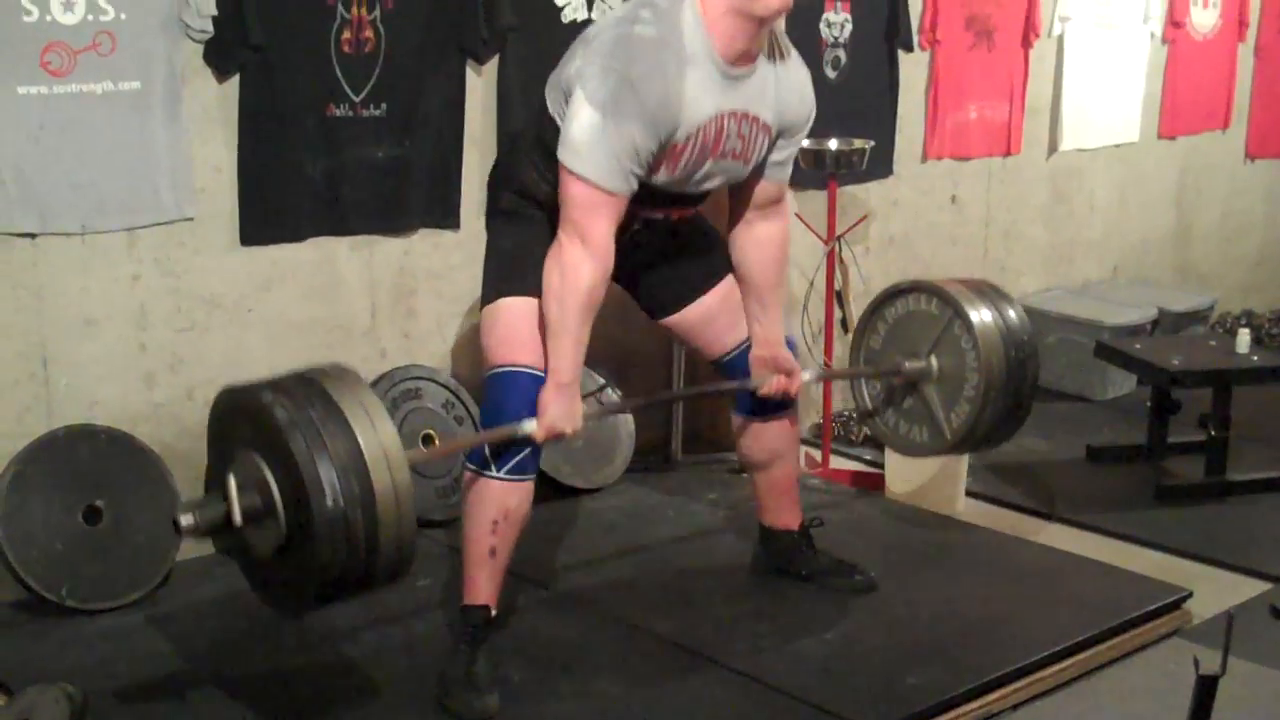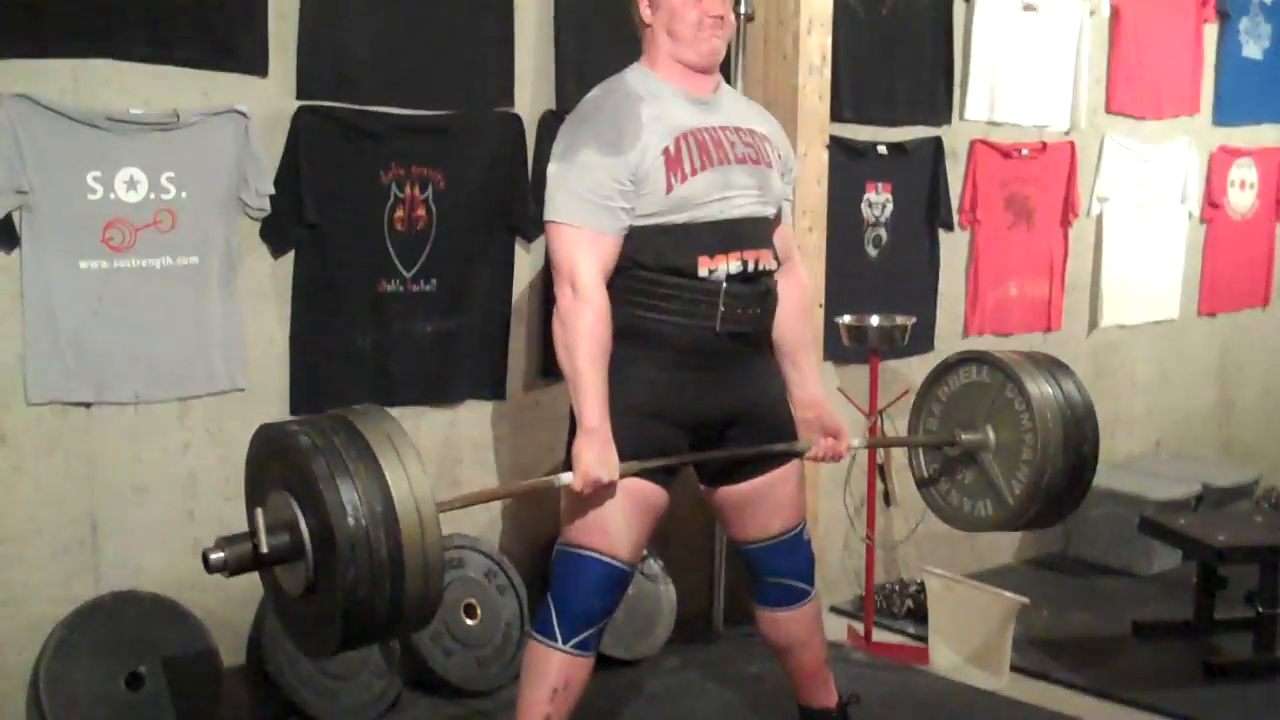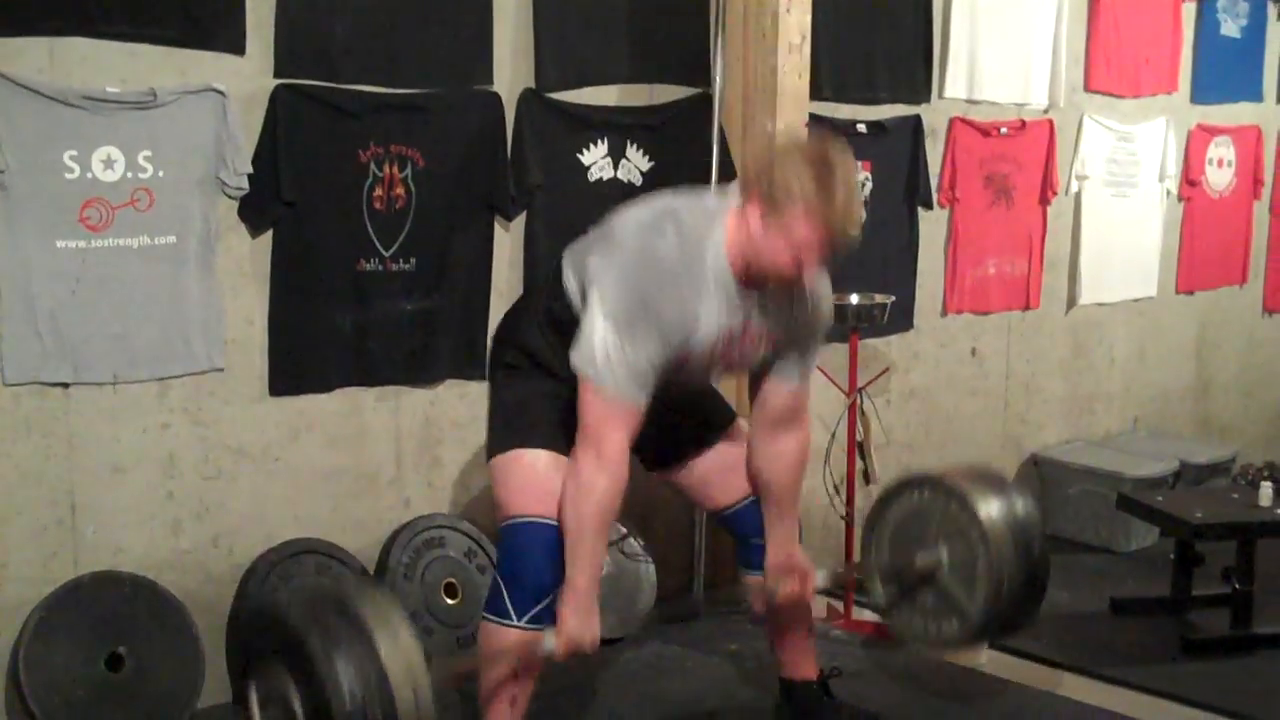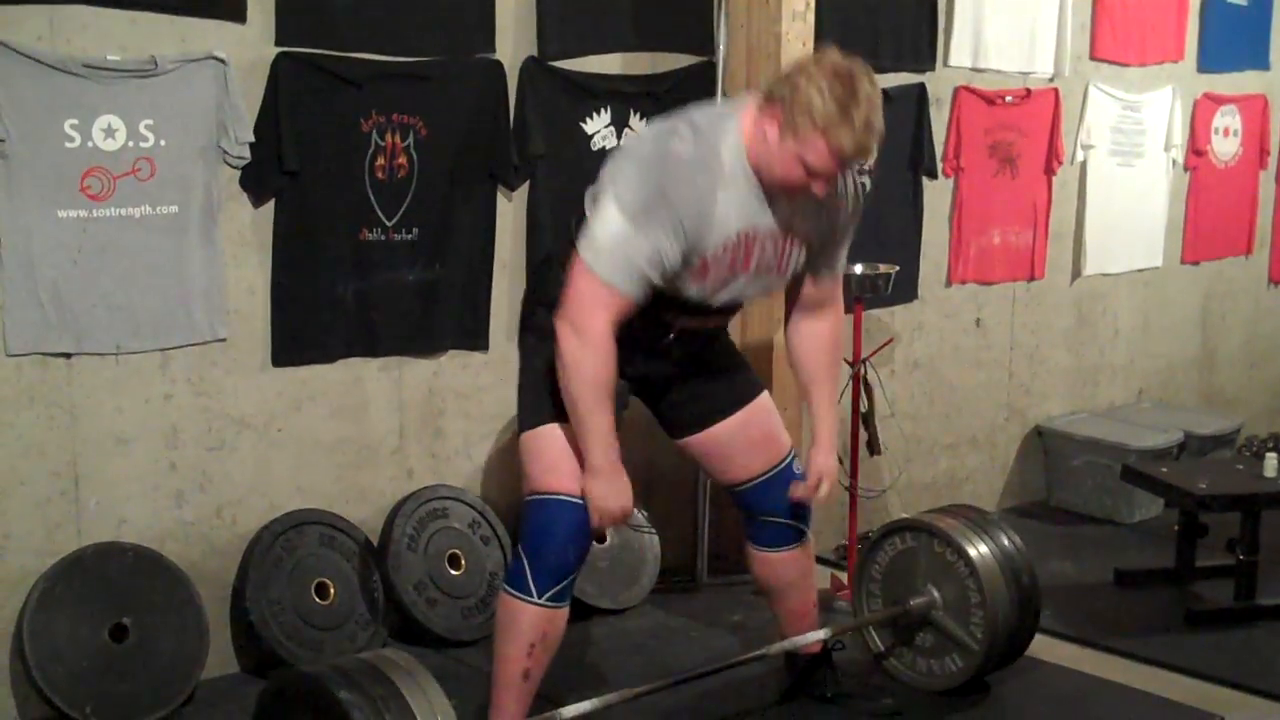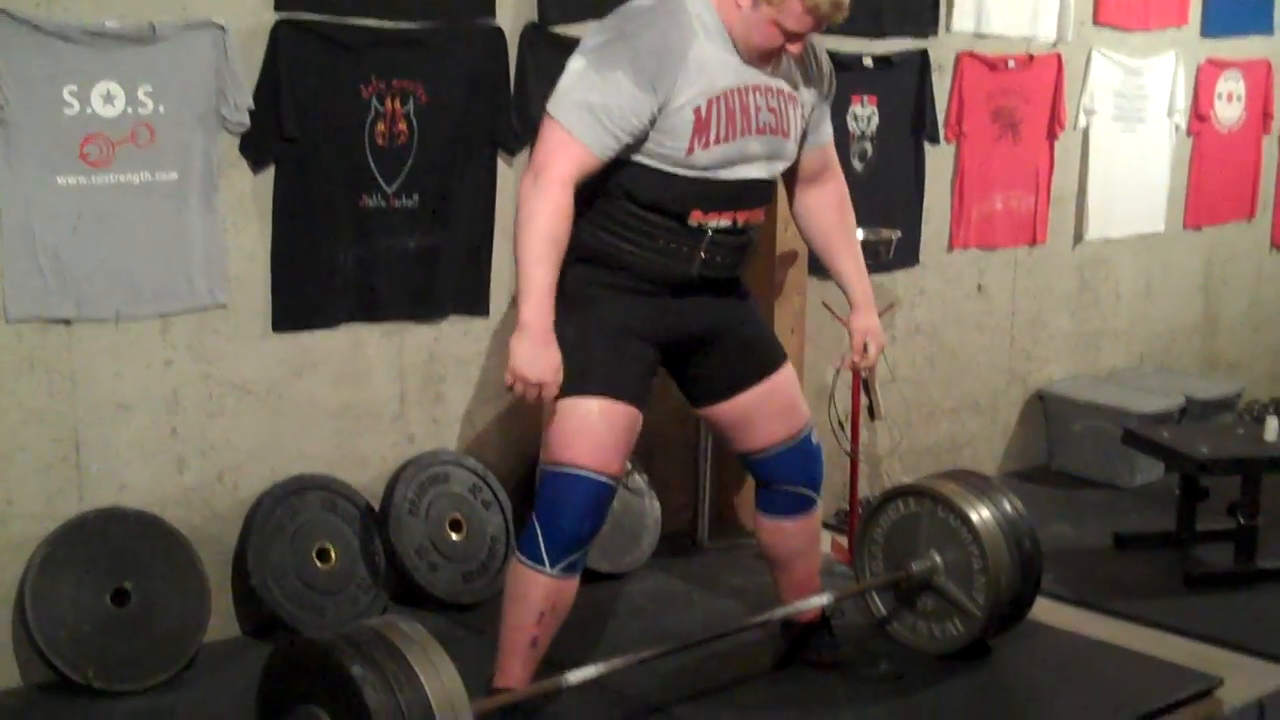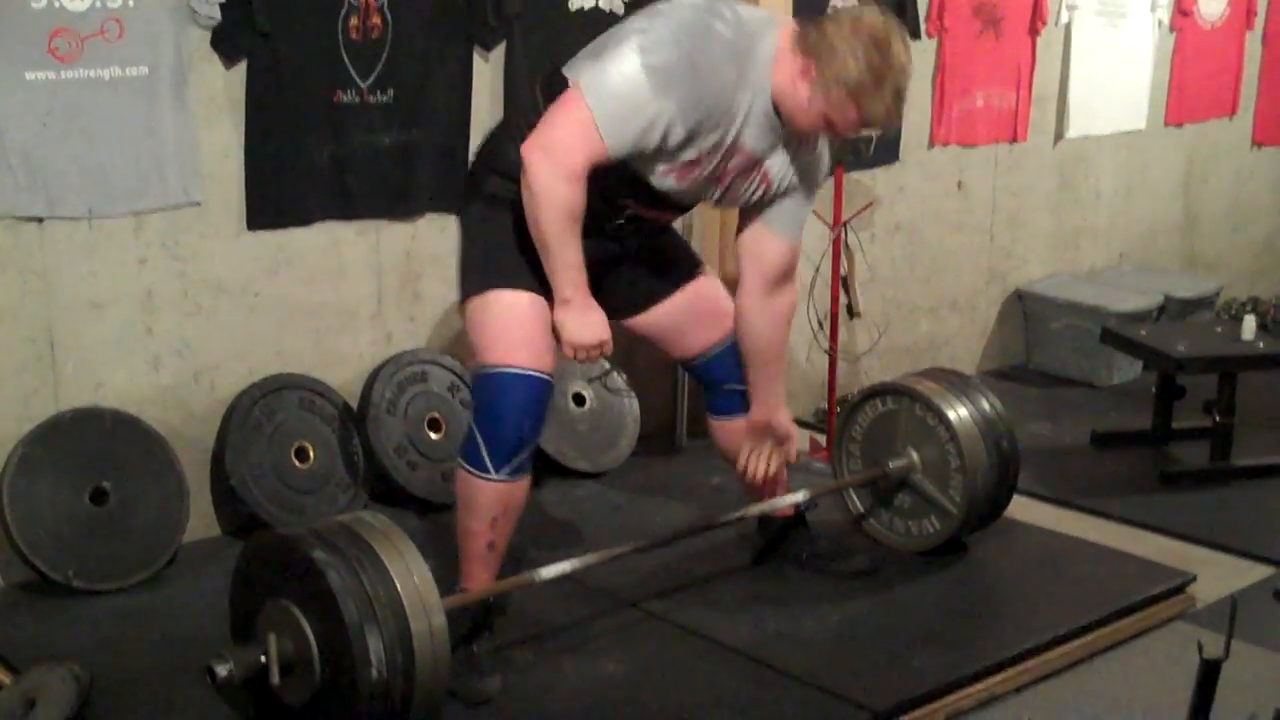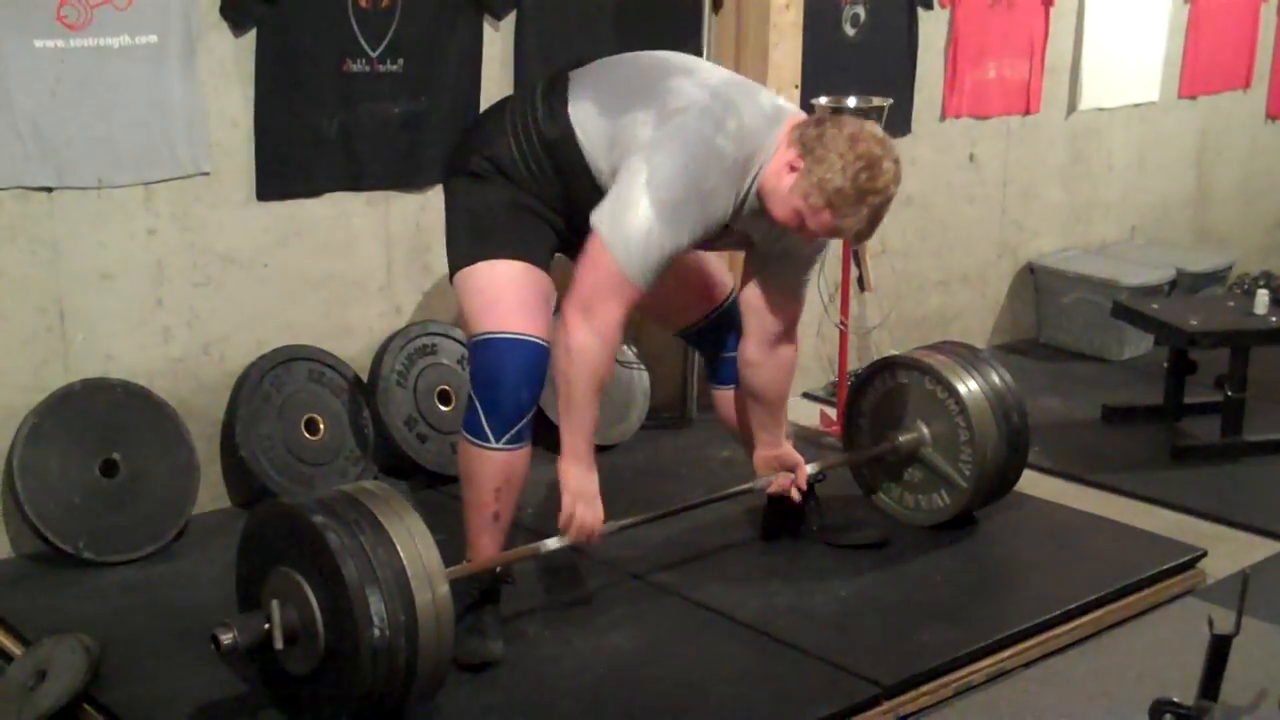
dt=0.7s
person 1, frame 1
left shoulder: (786, 81)
right shoulder: (638, 60)
left elbow: (761, 212)
right elbow: (584, 242)
left wrist: (768, 336)
right wrist: (561, 386)
left hip: (664, 223)
right hip: (546, 215)
left knee: (769, 366)
right knee: (521, 403)
left ankle: (787, 544)
right ankle: (473, 631)
person 1, frame 2
left shoulder: (759, 126)
right shoulder: (611, 120)
left elbow: (787, 269)
right elbow: (580, 288)
left wrist: (808, 395)
right wrist: (593, 429)
left hip: (747, 373)
right hip: (643, 377)
left knee: (786, 566)
right knee: (589, 585)
person 1, frame 3
left shoulder: (804, 292)
right shoulder: (652, 264)
left elbow: (781, 423)
right elbow: (601, 449)
left wrist: (785, 543)
right wrist: (581, 600)
left hip: (664, 387)
right hip: (549, 369)
left knee: (763, 520)
right knee: (536, 548)
person 1, frame 4
left shoulder: (832, 191)
right shoulder: (671, 168)
left elbow: (817, 309)
right elbow: (583, 324)
left wrist: (824, 436)
right wrist: (603, 467)
left hip: (691, 334)
right hip: (581, 315)
left knee: (781, 494)
right knee: (559, 525)
person 1, frame 5
left shoulder: (805, 63)
left elbow: (818, 182)
right elbow: (550, 176)
left wrist: (860, 296)
right wrist: (534, 326)
left hip: (715, 294)
right hip: (612, 291)
left knee: (793, 458)
right knee: (575, 495)
left ankle: (810, 636)
right ankle: (504, 701)
person 1, frame 6
left shoulder: (798, 150)
left elbow: (767, 286)
right elbow: (551, 154)
left wrist: (769, 411)
right wrist: (573, 301)
left hip: (629, 221)
right hip: (529, 199)
left knee: (734, 361)
right knee: (512, 401)
left ankle: (784, 533)
right ankle: (470, 615)
person 1, frame 7
left shoulder: (810, 189)
right shoulder: (698, 164)
left elbow: (769, 338)
right elbow: (592, 320)
left wrist: (772, 444)
right wrist: (577, 463)
left hip: (608, 184)
right hip: (512, 174)
left knee: (727, 330)
right knee: (511, 370)
left ankle: (790, 504)
right ankle: (477, 589)
